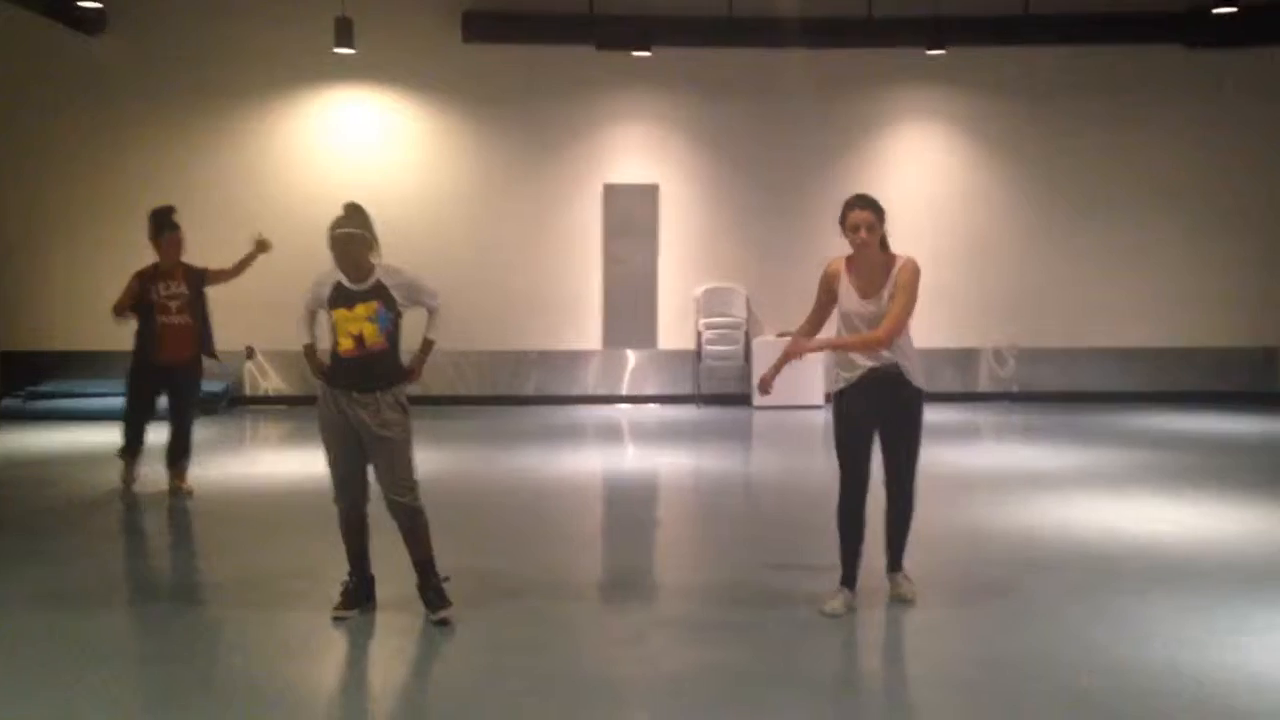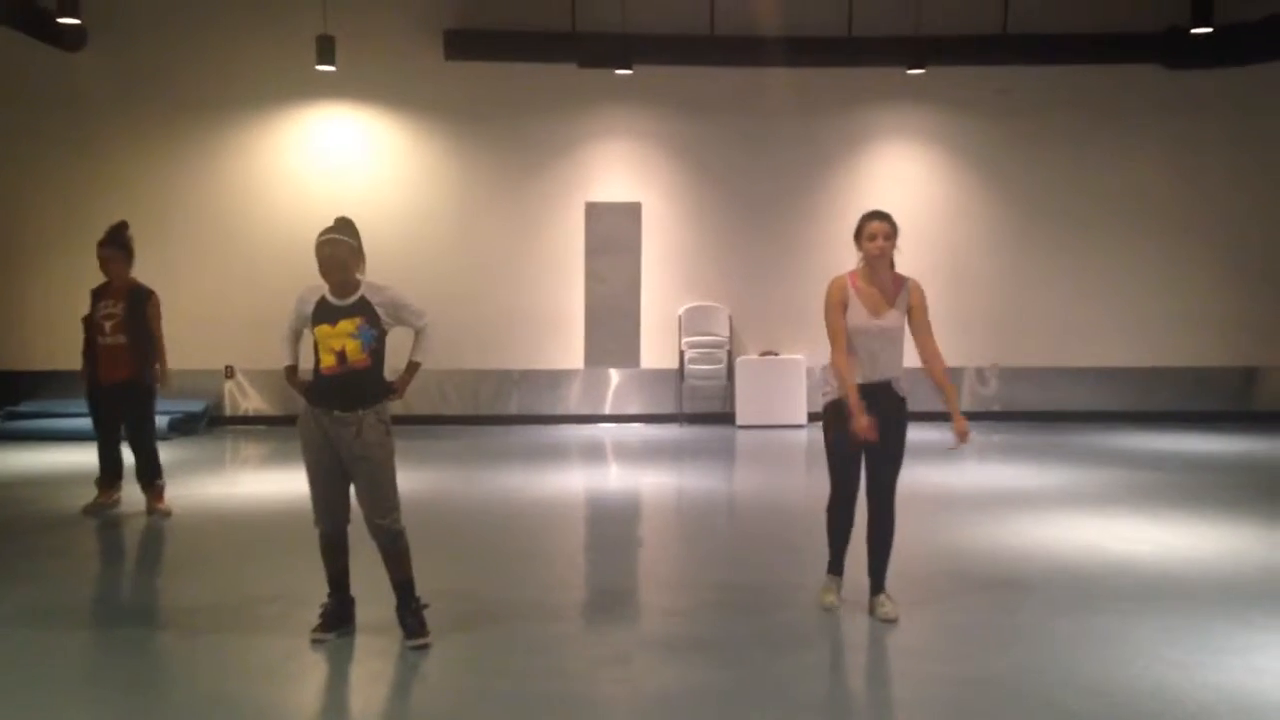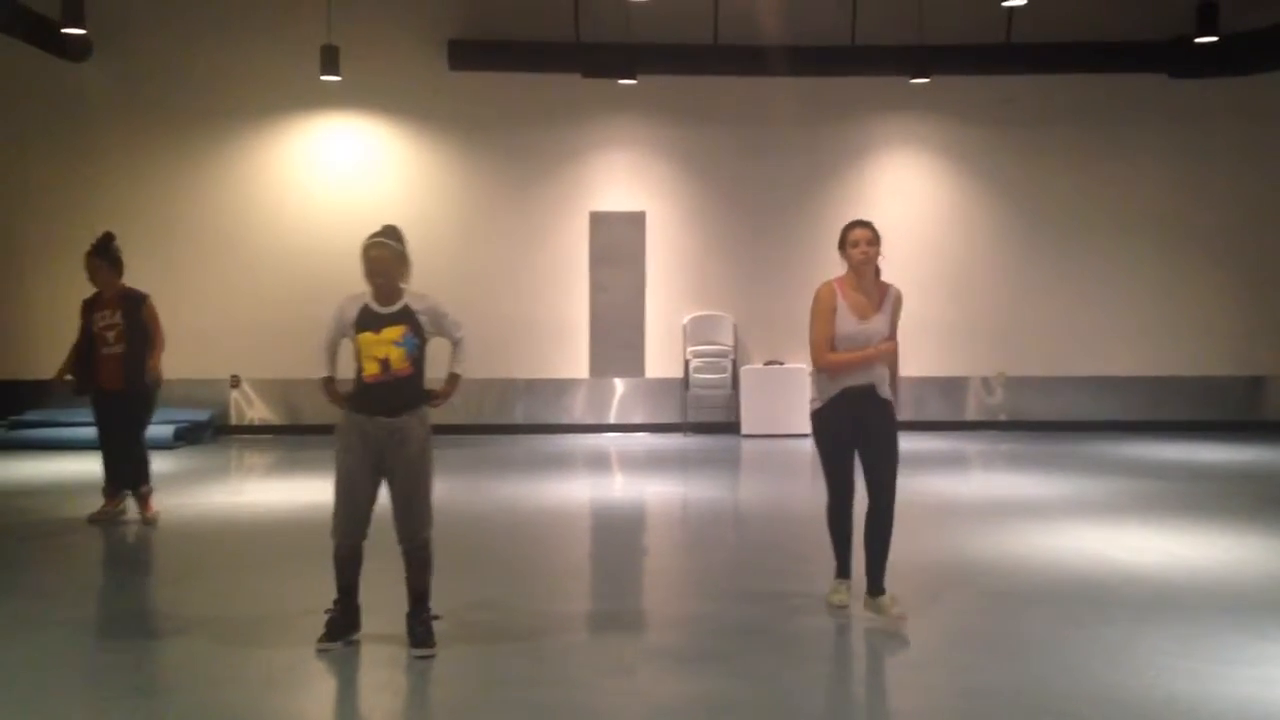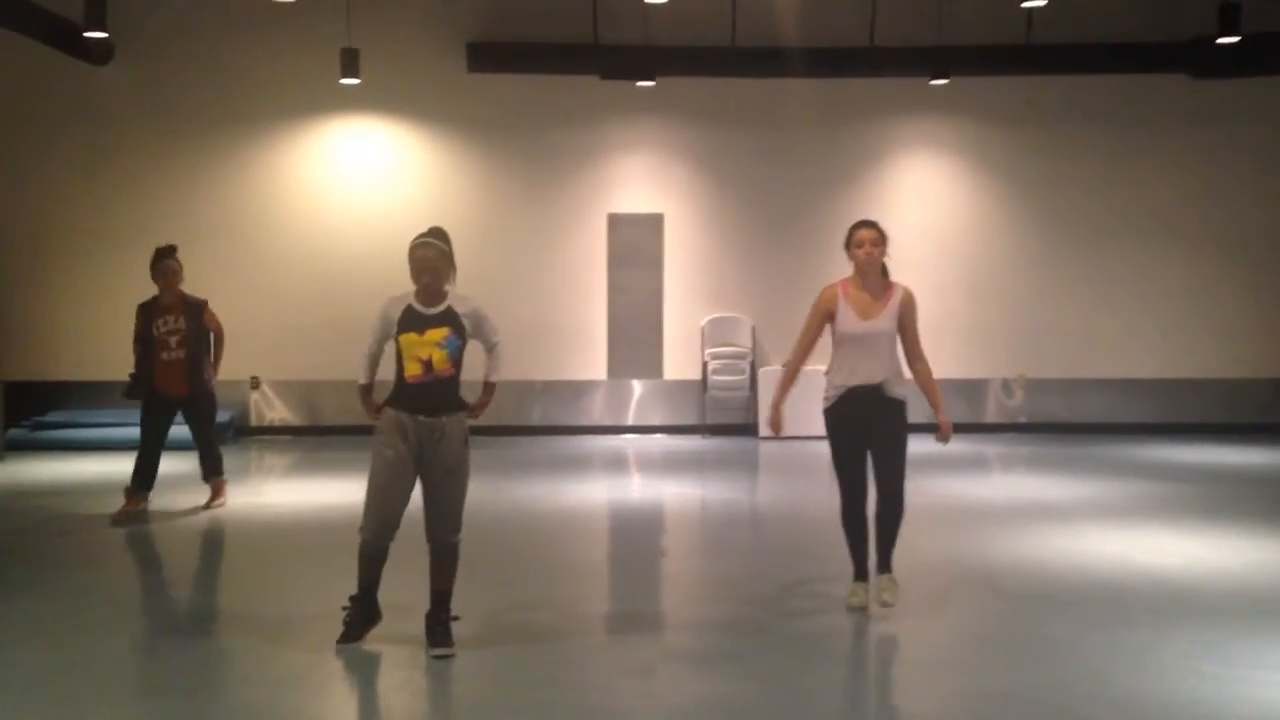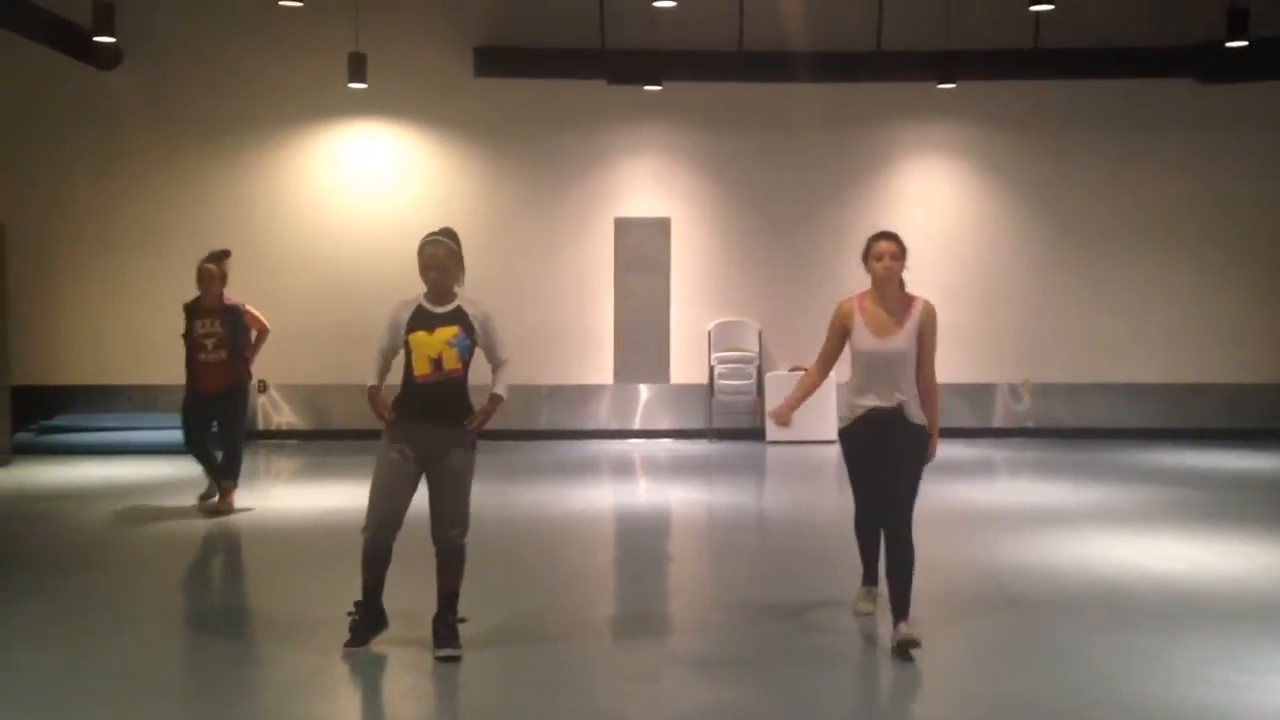
dt=0.5s
person 1, frame 1
left shoulder: (397, 281)
right shoulder: (324, 286)
left elbow: (435, 305)
right elbow: (307, 315)
left wrist: (422, 355)
right wrist: (312, 357)
left hip: (384, 400)
right hip: (336, 401)
left knee: (402, 494)
right knee: (348, 498)
left ankle: (430, 583)
right ankle: (359, 584)
person 1, frame 2
left shoulder: (382, 299)
right shoulder: (308, 302)
left elbow: (421, 325)
right elbow: (292, 334)
left wrist: (408, 374)
right wrist: (292, 373)
left hip: (368, 419)
right hip: (319, 420)
left knee: (383, 517)
right knee: (329, 519)
left ankle: (409, 607)
right ankle: (339, 605)
person 1, frame 3
left shoulder: (424, 309)
right shoulder: (350, 310)
left elbow: (458, 337)
right elbow: (330, 344)
left wrist: (451, 383)
right wrist: (329, 384)
left hip: (408, 426)
right hip: (359, 426)
left knee: (414, 528)
right knee: (348, 526)
left ankle: (420, 619)
right ankle: (345, 612)
person 1, frame 4
left shoulder: (467, 312)
right shoulder: (393, 310)
left elbow: (493, 346)
right elbow: (373, 351)
left wrist: (487, 392)
right wrist: (366, 394)
left hip: (448, 427)
right hip: (398, 423)
left knee: (444, 529)
right knee: (377, 522)
left ankle: (440, 620)
right ankle: (364, 606)
person 1, frame 5
left shoulder: (475, 315)
right shoulder: (404, 312)
left elbow: (501, 363)
right elbow: (382, 357)
left wrist: (493, 403)
right wrist: (375, 393)
left hip: (454, 433)
right hip: (405, 429)
left knee: (451, 531)
right knee: (379, 522)
left ankle: (446, 622)
right ankle: (369, 611)
person 2, frame 1
left shoulder: (906, 269)
right shoulder: (834, 272)
left elbow: (886, 334)
right elbow: (812, 324)
left wrist: (822, 345)
right wrist: (775, 368)
left hip: (901, 385)
right hip: (854, 387)
left knee: (901, 486)
right knee: (853, 488)
left ankle: (896, 570)
right ankle: (847, 584)
person 2, frame 2
left shoulder: (910, 290)
right shoulder: (840, 288)
left elbow: (928, 352)
right elbow: (840, 357)
left wrist: (954, 410)
right wrist: (855, 411)
left hip: (889, 400)
right hip: (844, 400)
left knee: (882, 498)
right knee: (843, 494)
left ankle: (877, 590)
right ankle: (834, 577)
person 2, frame 3
left shoulder: (892, 296)
right shoulder: (828, 294)
right elbow: (821, 359)
left wrist: (893, 384)
right wrist: (873, 354)
left hip: (876, 403)
right hip: (833, 405)
left knee: (883, 496)
right knee: (840, 496)
left ankle: (877, 590)
right ankle: (842, 577)
person 2, frame 4
left shoulder: (902, 297)
right shoulder: (832, 296)
left elbow: (915, 357)
right elbow: (801, 352)
left wrist: (939, 411)
right wrist: (778, 403)
left hip: (887, 402)
right hip: (843, 404)
left knee: (892, 492)
right knee: (852, 494)
left ankle: (885, 569)
right ankle: (860, 577)
person 2, frame 5
left shoulder: (922, 312)
right shoulder: (848, 311)
left elbow: (926, 378)
right elbow: (821, 367)
left wrist: (934, 431)
right wrist: (788, 404)
left hip: (906, 425)
right hip: (860, 424)
left knee: (899, 521)
right knee: (868, 512)
left ankle: (901, 621)
right ankle: (869, 583)
person 3, frame 1
left shoulder: (196, 276)
right shoulder: (143, 277)
left elbow: (232, 273)
right elbow: (119, 310)
left wrist: (254, 252)
right wrist: (129, 301)
left hip: (187, 362)
right hip: (150, 362)
left knee: (183, 420)
right knee: (137, 413)
left ankle: (178, 474)
right ankle: (130, 459)
person 3, frame 2
left shoulder: (145, 297)
right shoulder: (97, 295)
left elbow: (156, 337)
right elbow: (91, 334)
left wrist: (162, 369)
right wrist: (87, 368)
left hip: (134, 382)
right hip: (101, 381)
left knee: (142, 438)
right knee: (106, 438)
left ankle: (155, 494)
right ankle: (109, 490)
person 3, frame 3
left shoulder: (139, 301)
right shoulder: (90, 306)
left elbow: (157, 336)
right elbow: (83, 342)
left wrist: (154, 362)
right wrist: (65, 369)
left hip: (136, 386)
right hip: (104, 388)
left knee: (132, 440)
right knee: (110, 443)
left ankle: (144, 498)
right ankle: (115, 498)
person 3, frame 4
left shoulder: (198, 307)
right shoulder: (145, 311)
left elbow: (218, 333)
right elbow: (139, 342)
left wrist: (215, 364)
right wrist: (143, 372)
left hip: (195, 388)
right hip: (158, 390)
left knee: (205, 439)
right knee: (149, 444)
left ankle: (218, 488)
right ankle: (136, 499)
person 3, frame 5
left shoulder: (236, 310)
right shoulder: (190, 310)
left elbow: (264, 329)
left wrist: (248, 358)
right wrist: (193, 362)
left hip: (231, 386)
right hip: (199, 386)
left knee: (230, 440)
right knee: (193, 437)
left ankle: (227, 492)
right ankle: (215, 479)
